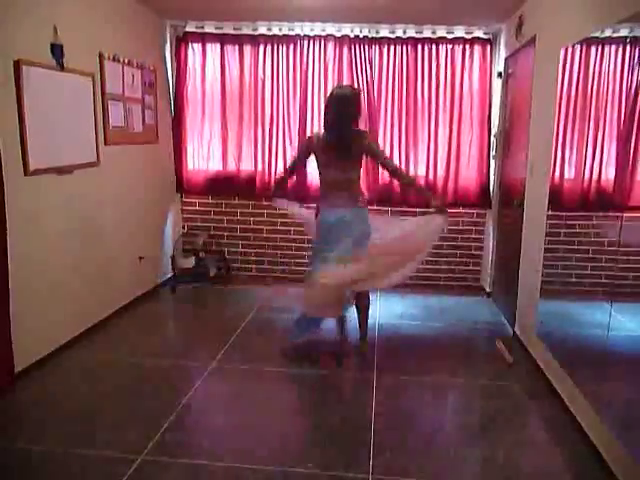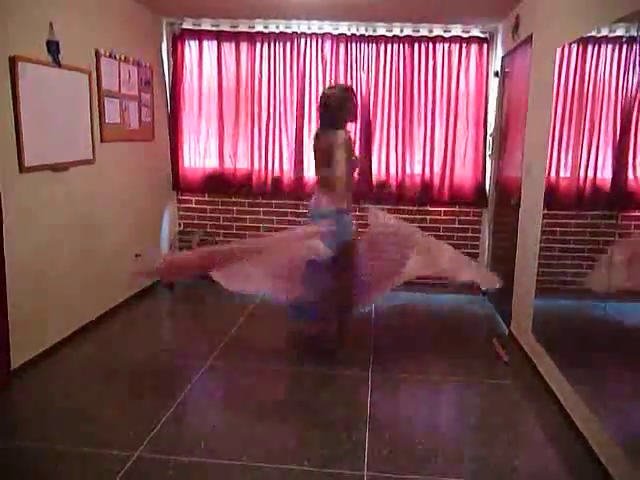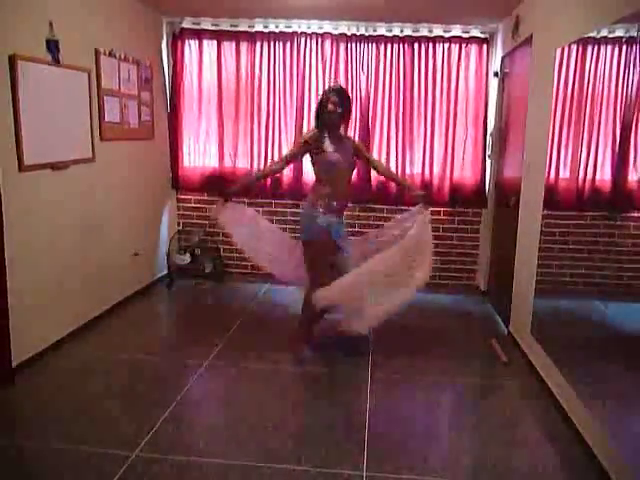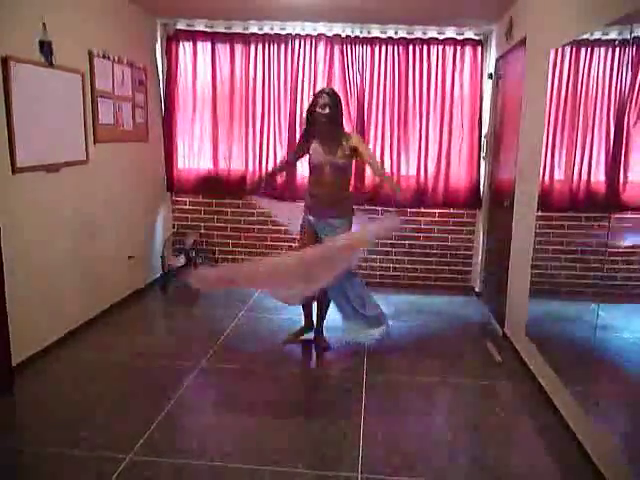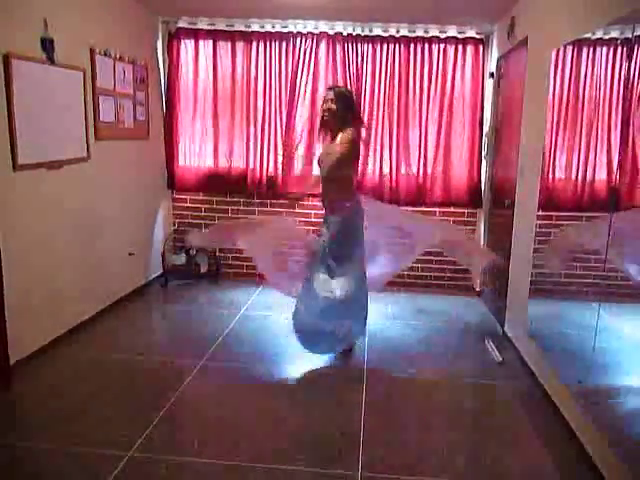
dt=1s
person 1, frame 1
left shoulder: (315, 140)
right shoulder: (362, 138)
left elbow: (292, 170)
right elbow: (395, 170)
left wrist: (276, 189)
right wrist: (429, 196)
left hip: (328, 214)
right hip: (356, 210)
left ankle: (341, 337)
right ankle: (363, 339)
person 1, frame 2
left shoulder: (324, 133)
right shoulder: (342, 135)
right elbow: (340, 171)
left wrist: (345, 196)
right wrist: (342, 202)
left hip: (322, 204)
right hip: (335, 209)
left knee: (324, 274)
right knee: (348, 277)
left ankle: (323, 325)
right ankle: (340, 336)
person 1, frame 3
left shoulder: (348, 141)
right shoulder: (314, 136)
left elbow: (376, 164)
right elbow: (281, 163)
left wrist: (408, 186)
right wrist: (241, 185)
left hip: (335, 216)
right hip: (318, 214)
left knee: (328, 277)
right knee: (323, 279)
left ankle: (307, 332)
right ankle: (303, 337)
person 1, frame 4
left shoulder: (349, 140)
right shoulder: (307, 139)
left elbow: (373, 165)
right elbow: (287, 162)
left wrist: (393, 188)
right wrist: (263, 180)
left hip: (339, 215)
right hip: (312, 213)
left ankle: (318, 329)
right ankle: (306, 324)
person 1, frame 5
left shoulder: (350, 135)
right shoulder: (330, 135)
left elbow: (331, 163)
left wrist: (313, 183)
left hip: (344, 210)
right hip: (333, 210)
left knee: (336, 272)
right knee: (322, 269)
left ankle: (343, 336)
right ankle: (325, 328)
